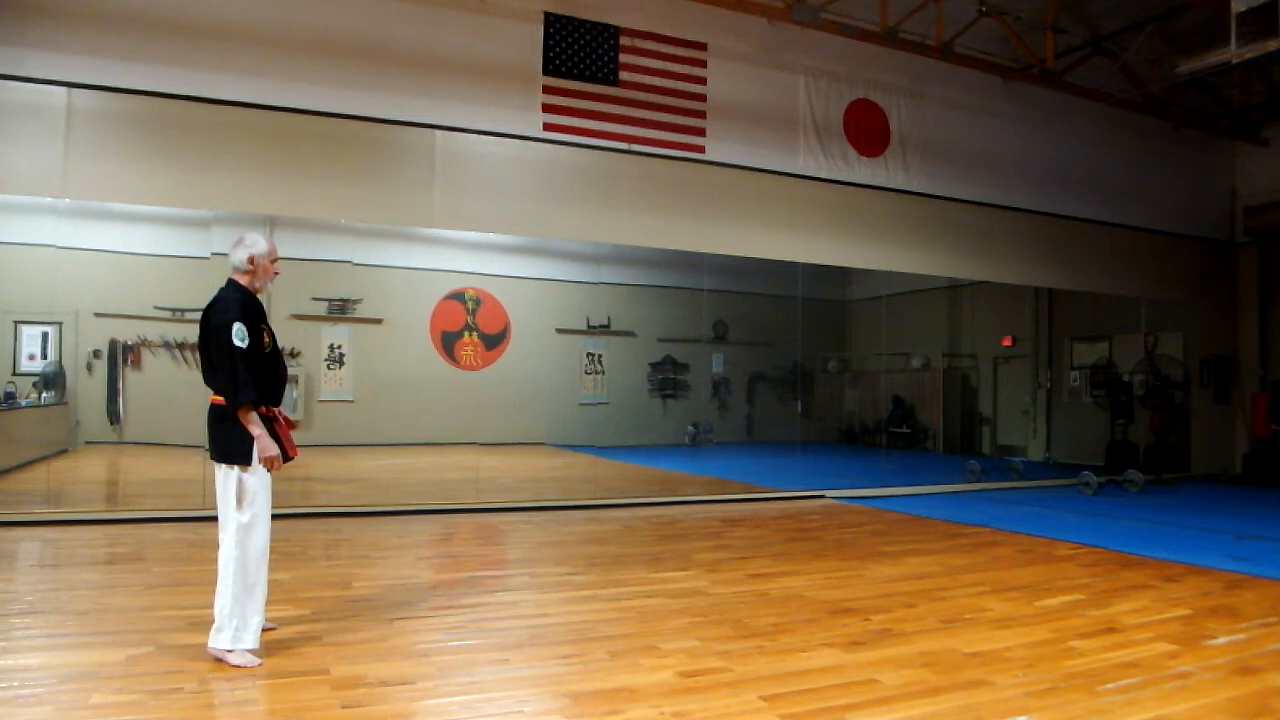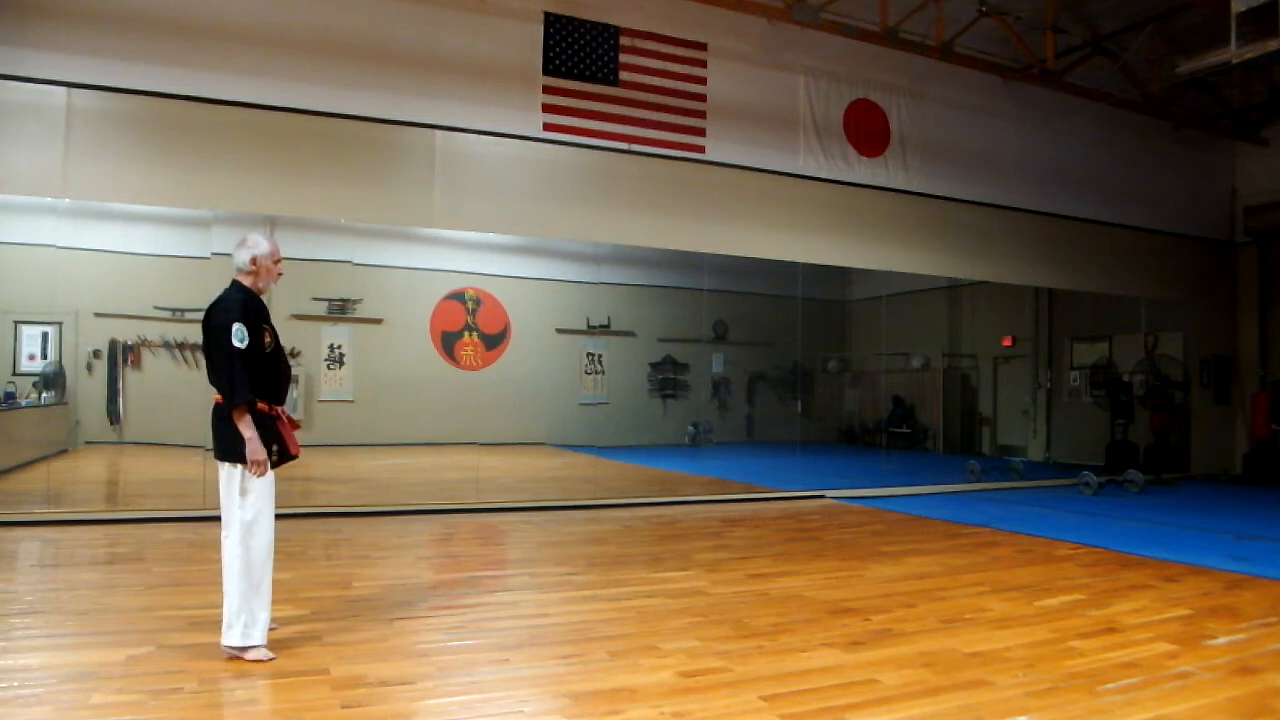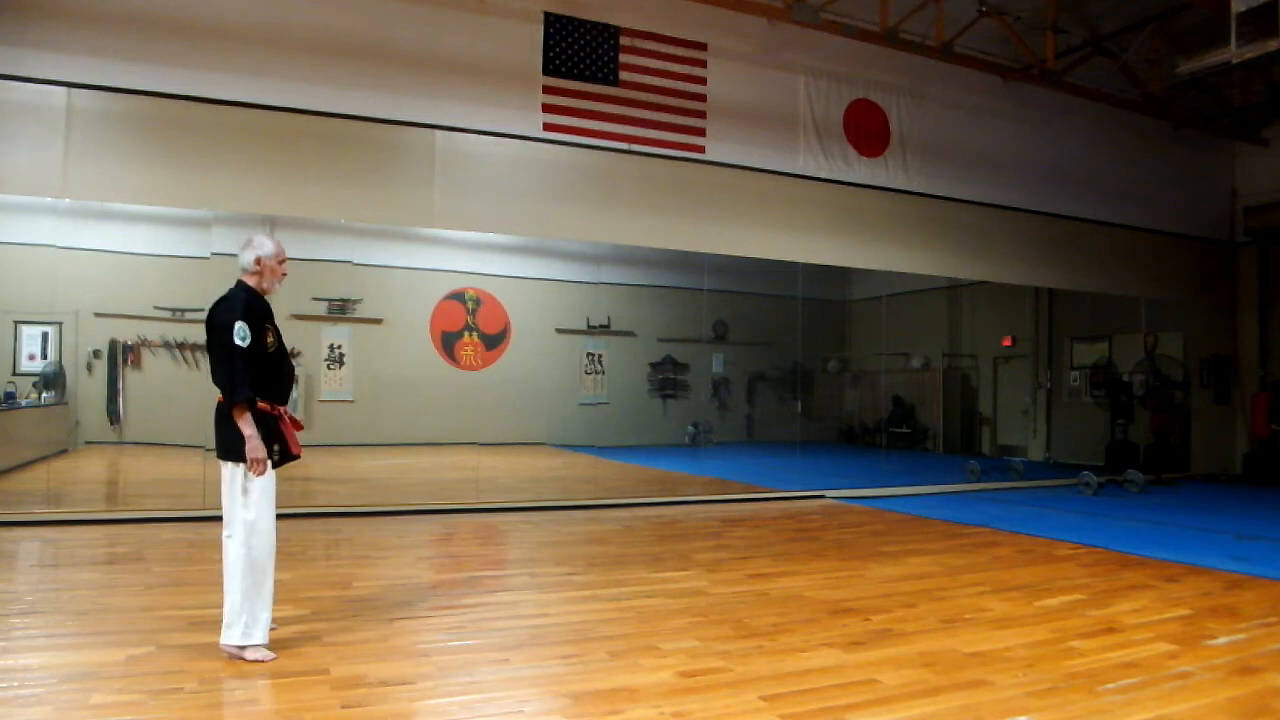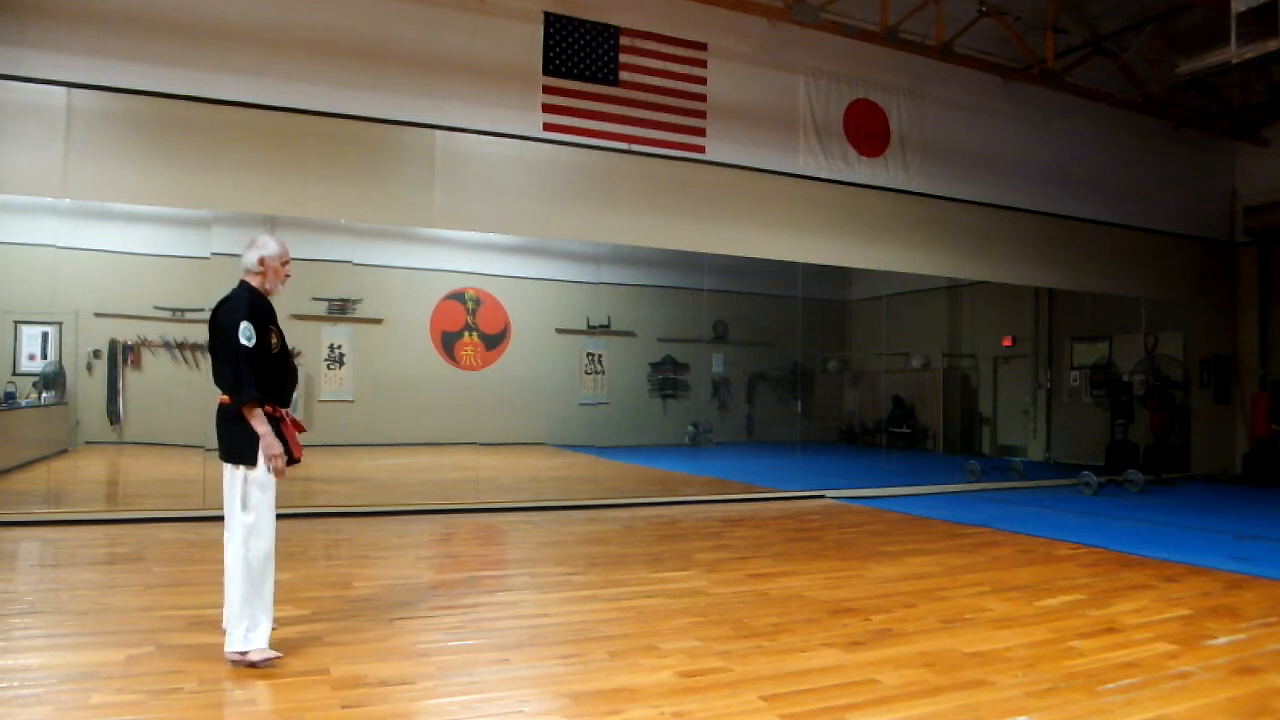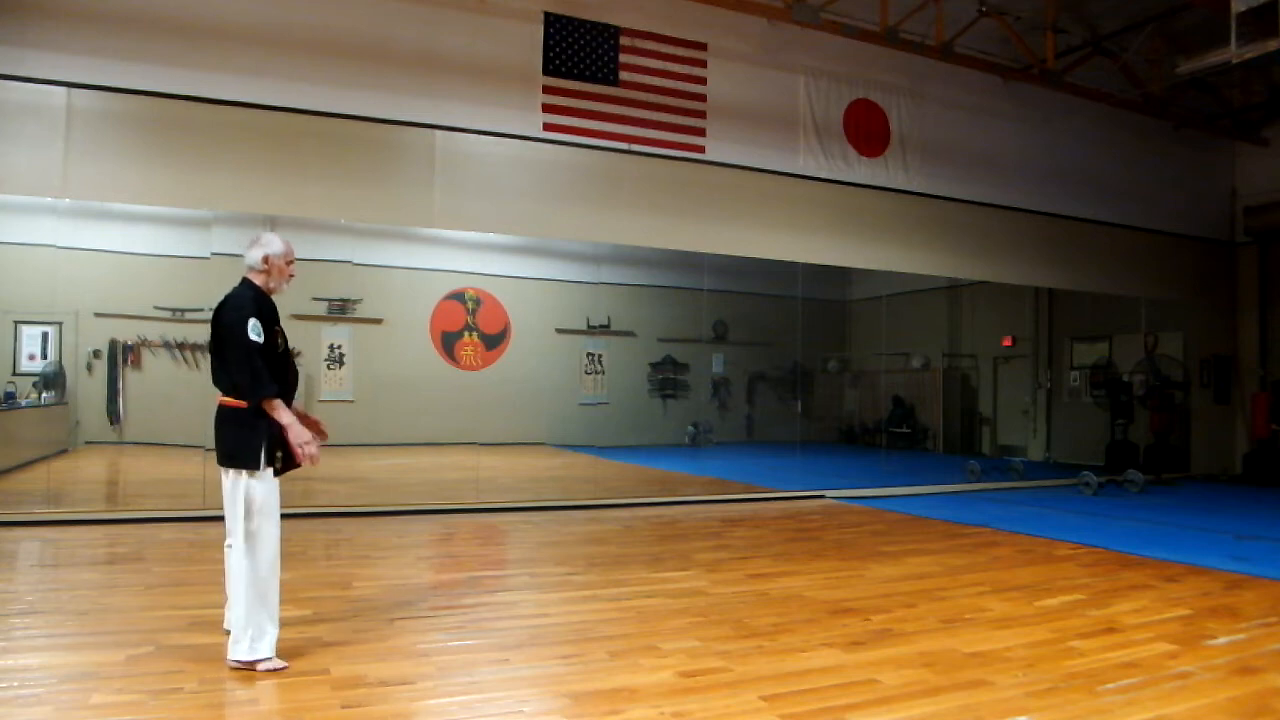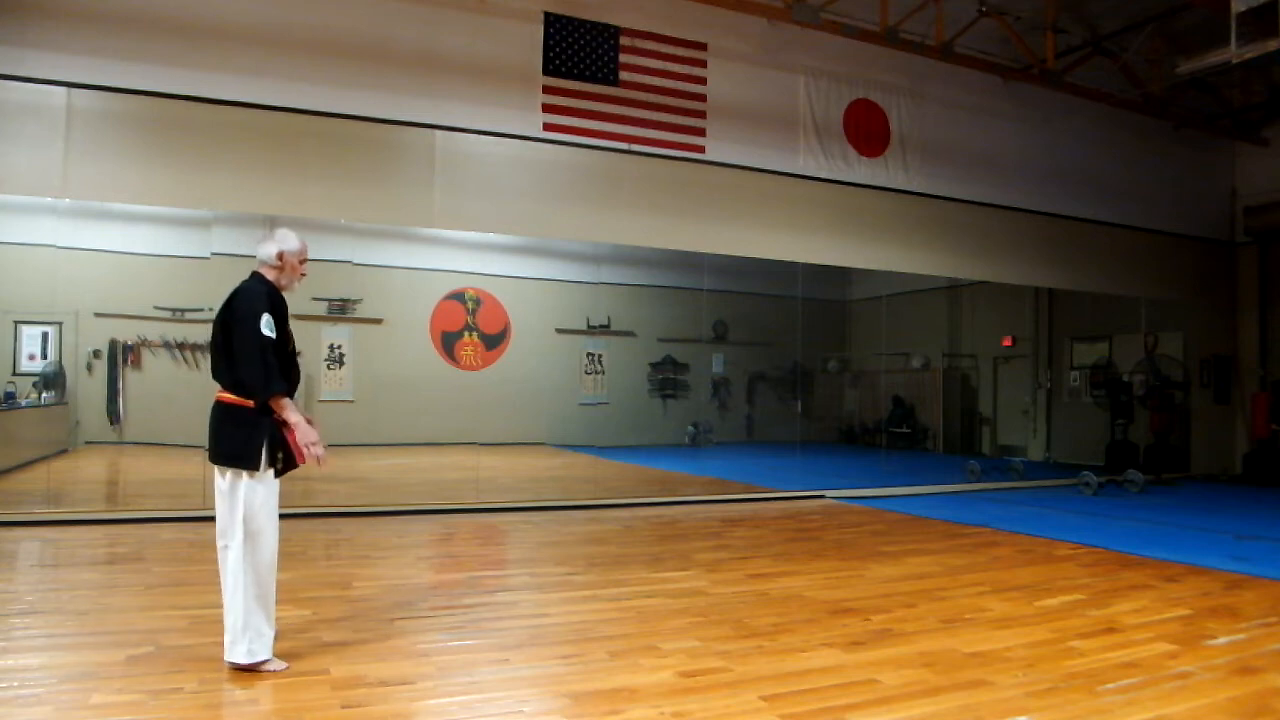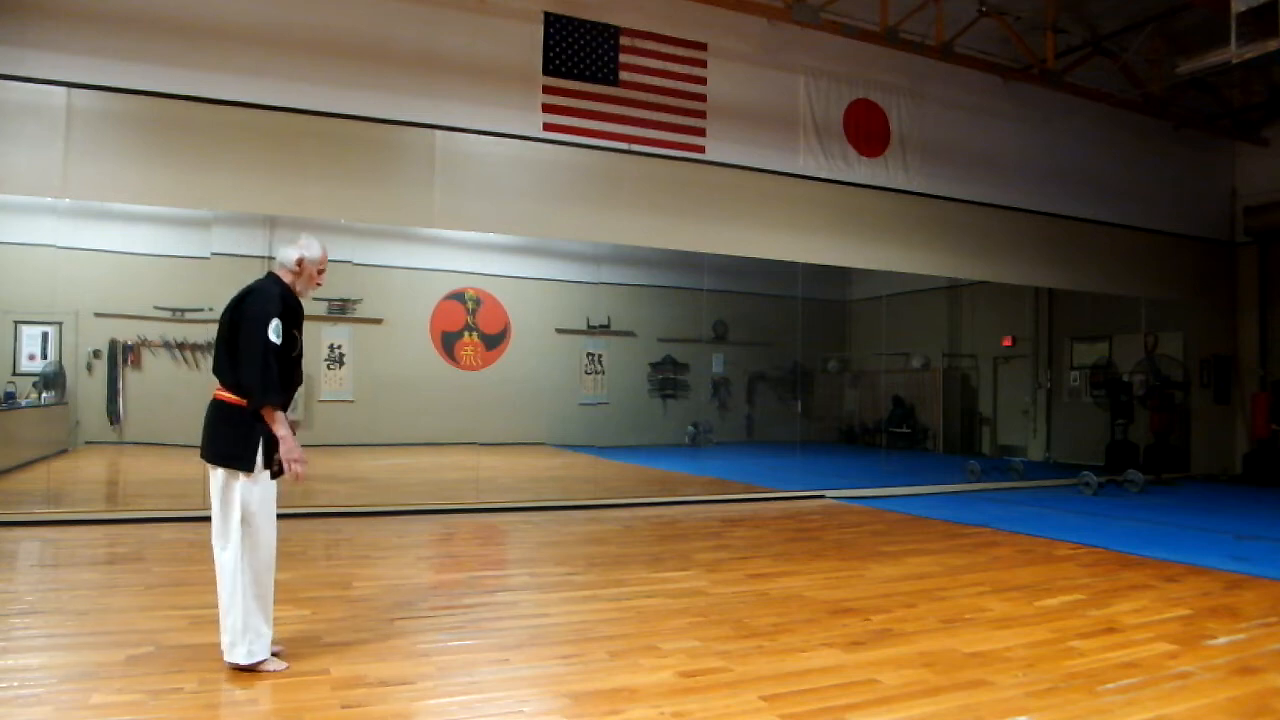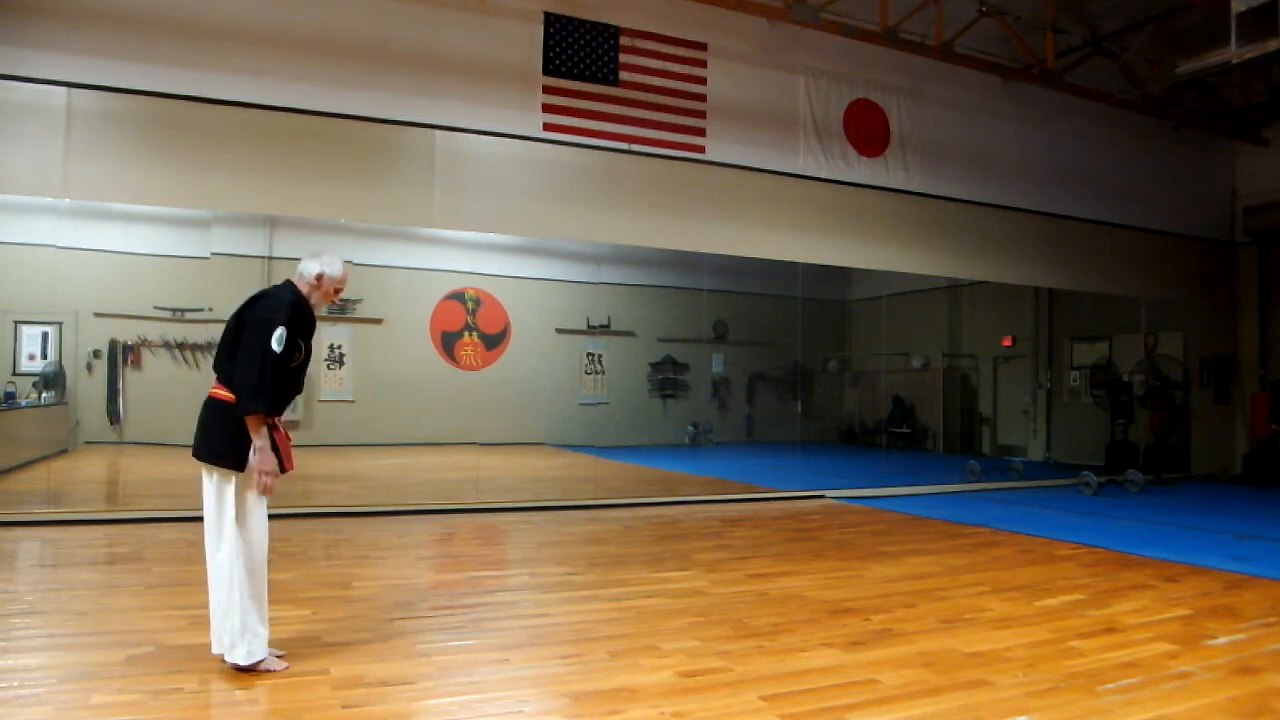
dt=0.2s
person 1, frame 1
left shoulder: (244, 304)
right shoulder: (231, 307)
right elbow: (233, 381)
left wrist: (269, 421)
right wrist: (261, 434)
left hip: (248, 428)
right hip: (241, 431)
left knee: (248, 527)
right knee: (245, 530)
left ankle: (243, 617)
right ankle: (229, 637)
person 1, frame 2
left shoulder: (249, 305)
right shoulder: (232, 308)
right elbow: (232, 382)
left wrist: (272, 419)
right wrist: (252, 438)
left hip: (255, 425)
right hip: (244, 430)
left knee: (249, 526)
right knee: (250, 528)
left ankle: (246, 618)
right ankle: (241, 634)
person 1, frame 3
left shoulder: (254, 305)
right shoulder: (235, 307)
right elbow: (233, 381)
left wrist: (275, 418)
right wrist: (252, 436)
left hip: (258, 424)
right hip: (246, 430)
left knee: (249, 526)
right knee: (251, 527)
left ankle: (245, 618)
right ankle: (241, 633)
person 1, frame 4
left shoulder: (256, 306)
right shoulder: (239, 307)
right elbow: (239, 381)
left wrist: (280, 422)
right wrist: (267, 434)
left hip: (257, 429)
right hip: (248, 431)
left knee: (247, 527)
right knee: (252, 530)
left ankle: (240, 618)
right ankle: (244, 640)
person 1, frame 5
left shoulder: (253, 304)
right shoulder: (244, 305)
right elbow: (252, 377)
left wrist: (293, 414)
right wrist: (291, 424)
left hip: (249, 428)
right hip: (250, 431)
left knee: (247, 532)
right knee: (256, 535)
left ankle: (241, 618)
right ankle: (250, 646)
person 1, frame 6
left shoulder: (257, 297)
right shoulder: (257, 298)
right elbow: (260, 372)
left wrist: (288, 418)
right wrist: (297, 422)
left hip: (242, 425)
right hip: (248, 429)
left knee: (243, 533)
right knee: (253, 535)
left ankle: (248, 630)
right ankle: (248, 648)
person 1, frame 7
left shoulder: (270, 297)
right shoulder: (269, 300)
right elbow: (258, 377)
left wrist: (277, 431)
right wrist: (284, 436)
left hip: (235, 428)
right hip: (246, 431)
left knee: (240, 536)
right knee: (249, 538)
left ankle: (246, 638)
right ankle: (246, 648)
person 1, frame 8
left shoulder: (289, 308)
right shoulder: (279, 307)
right elbow: (251, 381)
left wrist: (263, 440)
right wrist: (261, 447)
left hip: (230, 429)
right hip: (236, 432)
left knee: (235, 538)
right knee: (242, 538)
left ankle: (241, 640)
right ankle: (244, 648)
